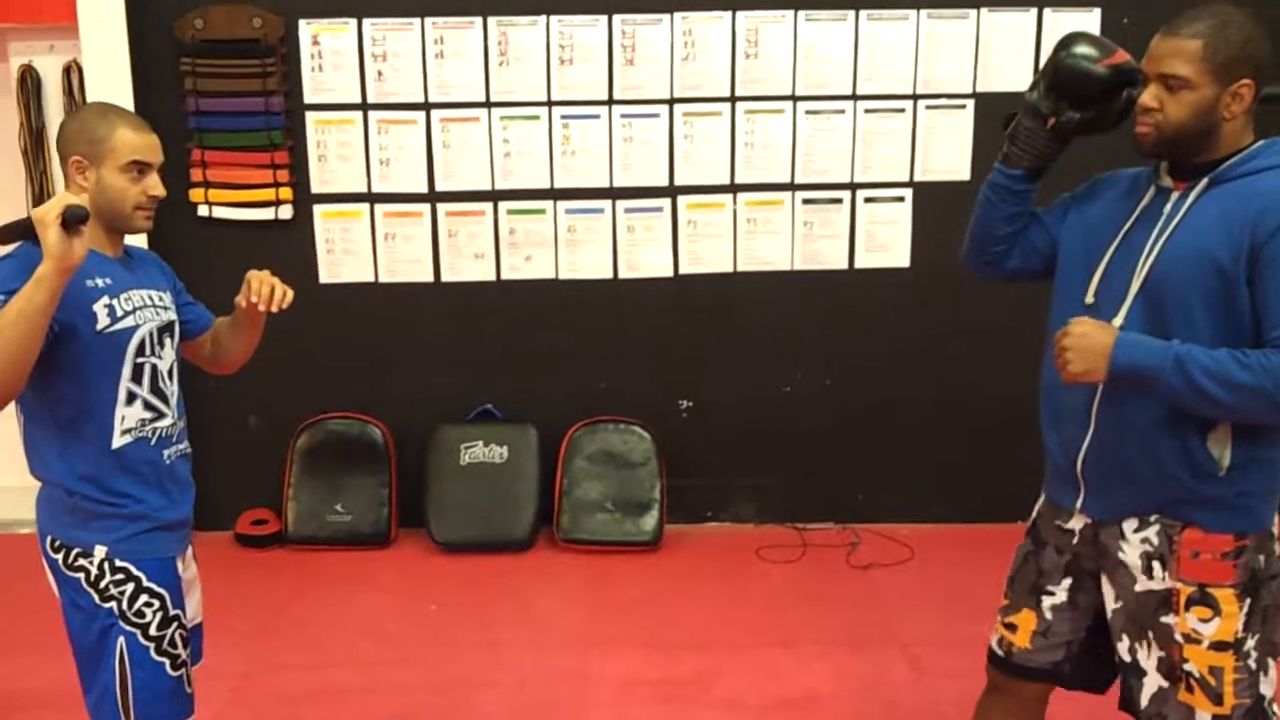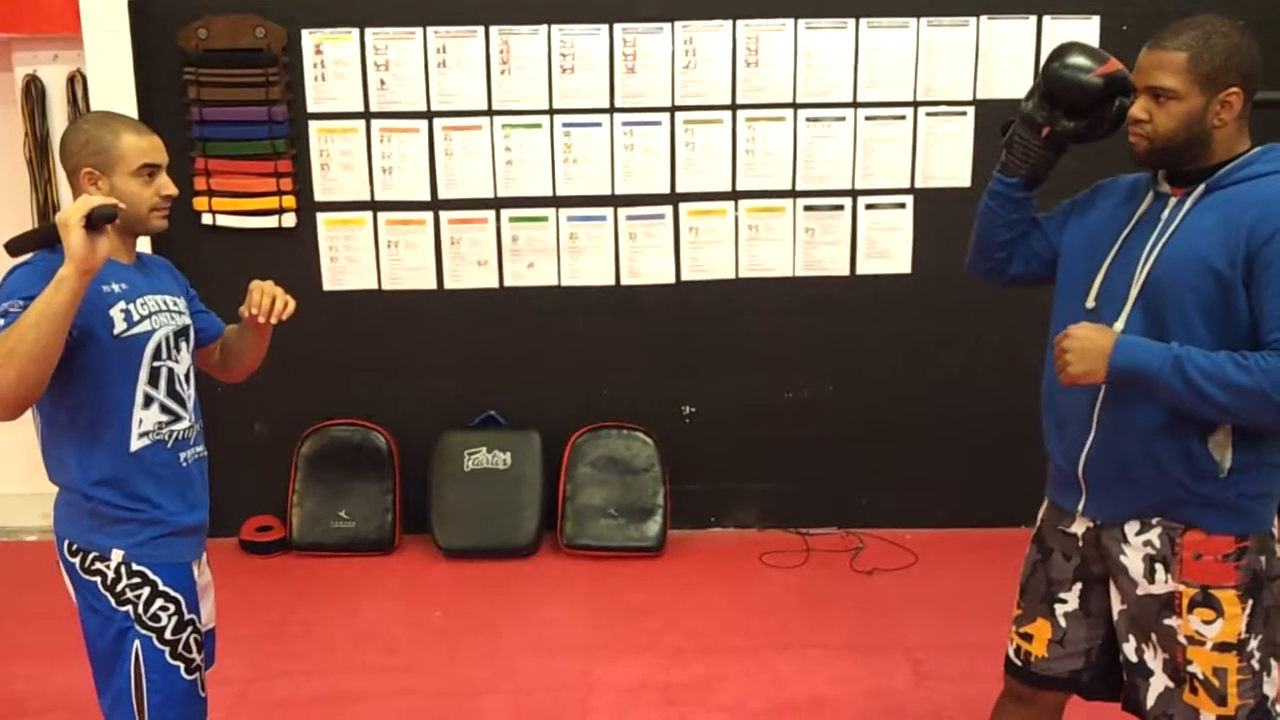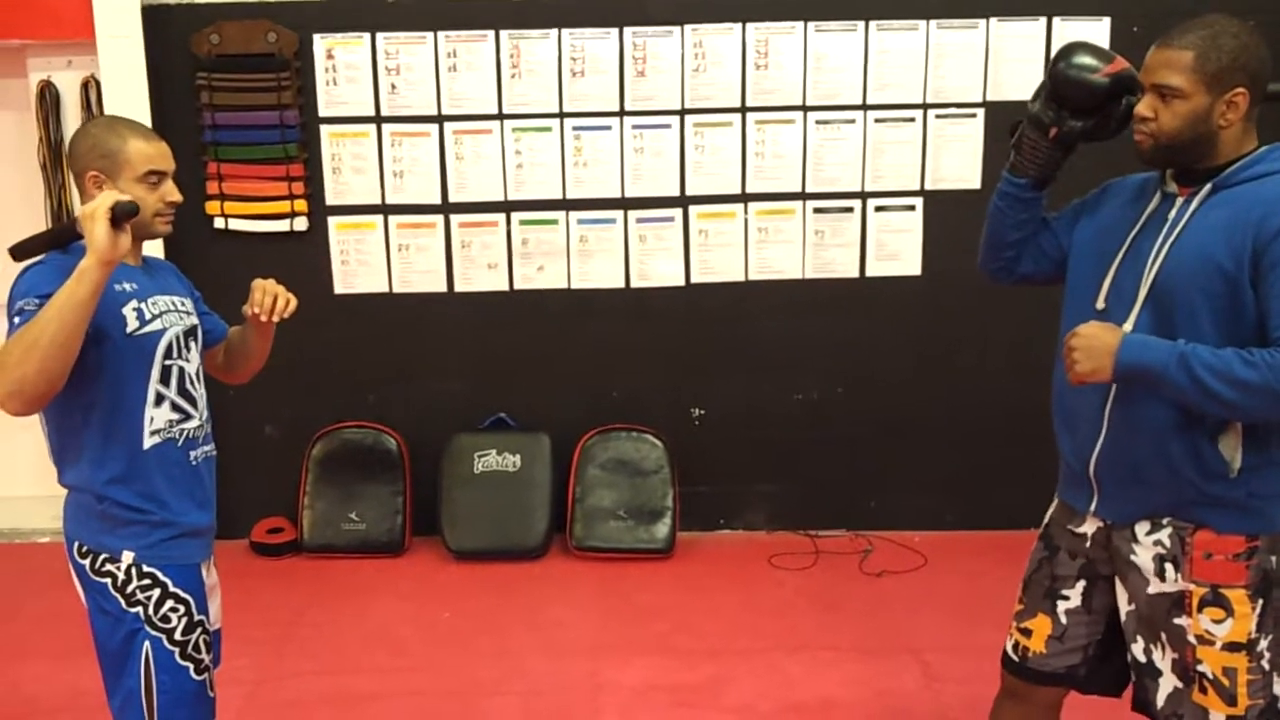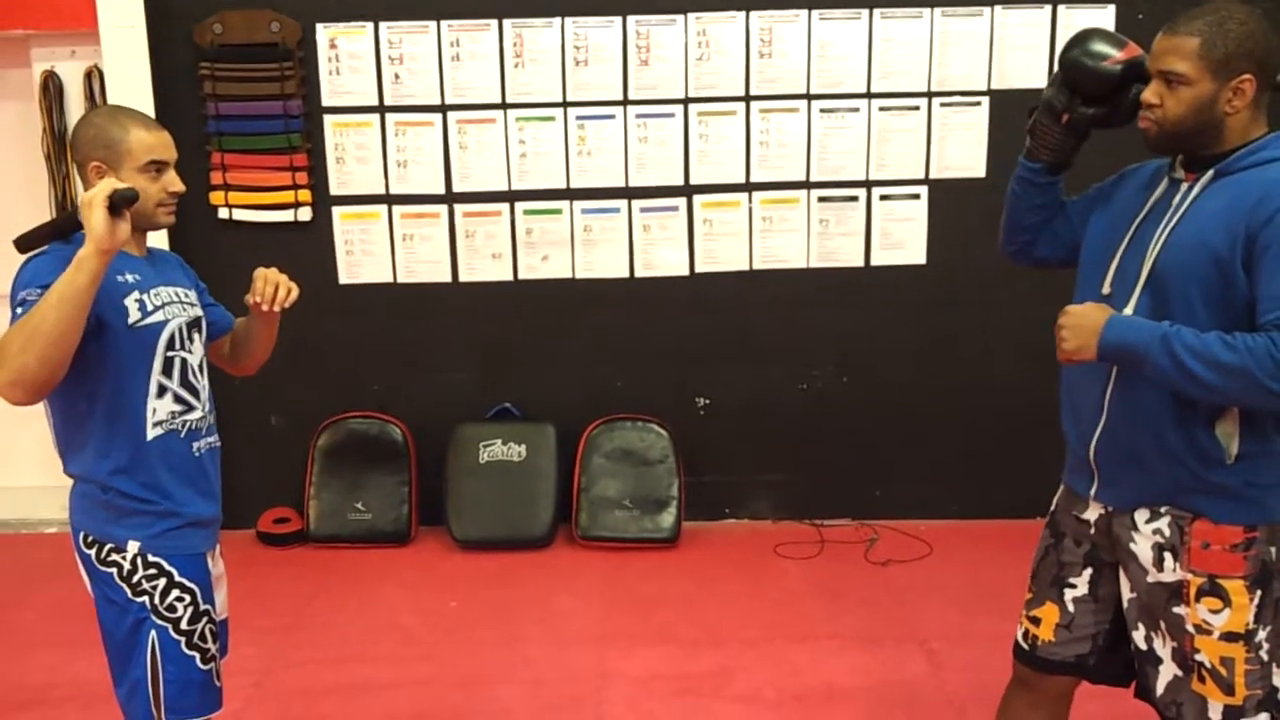
dt=0.7s
person 1, frame 1
right shoulder: (1110, 197)
right elbow: (992, 253)
left wrist: (1128, 357)
right wrist: (1030, 141)
left hip: (1197, 531)
right hip: (1073, 507)
person 1, frame 2
right shoulder: (1111, 201)
right elbow: (996, 259)
left wrist: (1126, 358)
right wrist: (1026, 150)
left hip: (1197, 532)
right hip: (1077, 511)
person 1, frame 3
right shoulder: (1120, 202)
right elbow: (1007, 258)
left wrist: (1134, 357)
right wrist: (1036, 150)
left hip: (1207, 530)
right hip: (1087, 511)
person 1, frame 4
right shoulder: (1138, 186)
right elbow: (1028, 240)
left wrist: (1121, 338)
right wrist: (1050, 137)
left hip: (1206, 519)
right hip: (1093, 495)
person 2, frame 1
left shoulder: (151, 268)
left elbow: (215, 354)
left wrist: (250, 311)
right wrist: (55, 271)
left hip: (165, 525)
right hip: (103, 539)
person 2, frame 2
left shoulder: (163, 274)
left elbow: (226, 363)
left wrist: (258, 321)
right wrist: (78, 270)
left hip: (180, 531)
right hip: (119, 543)
person 2, frame 3
left shoulder: (168, 277)
right shoulder: (55, 278)
left elbow: (231, 366)
left wrist: (261, 321)
right wrist: (98, 263)
left hip: (186, 531)
right hip: (129, 544)
person 2, frame 4
left shoulder: (173, 268)
right shoulder: (60, 268)
left elbow: (238, 357)
left wrist: (264, 311)
right wrist: (96, 251)
left hip: (193, 523)
right hip: (136, 534)
